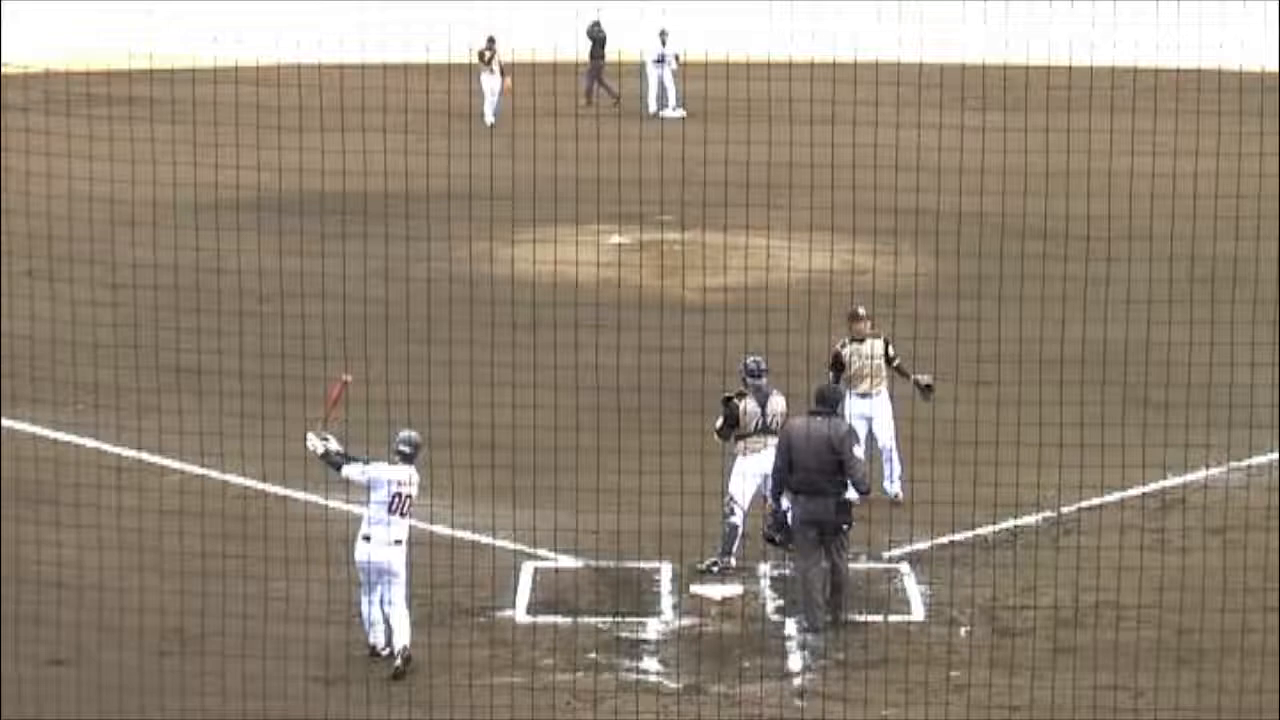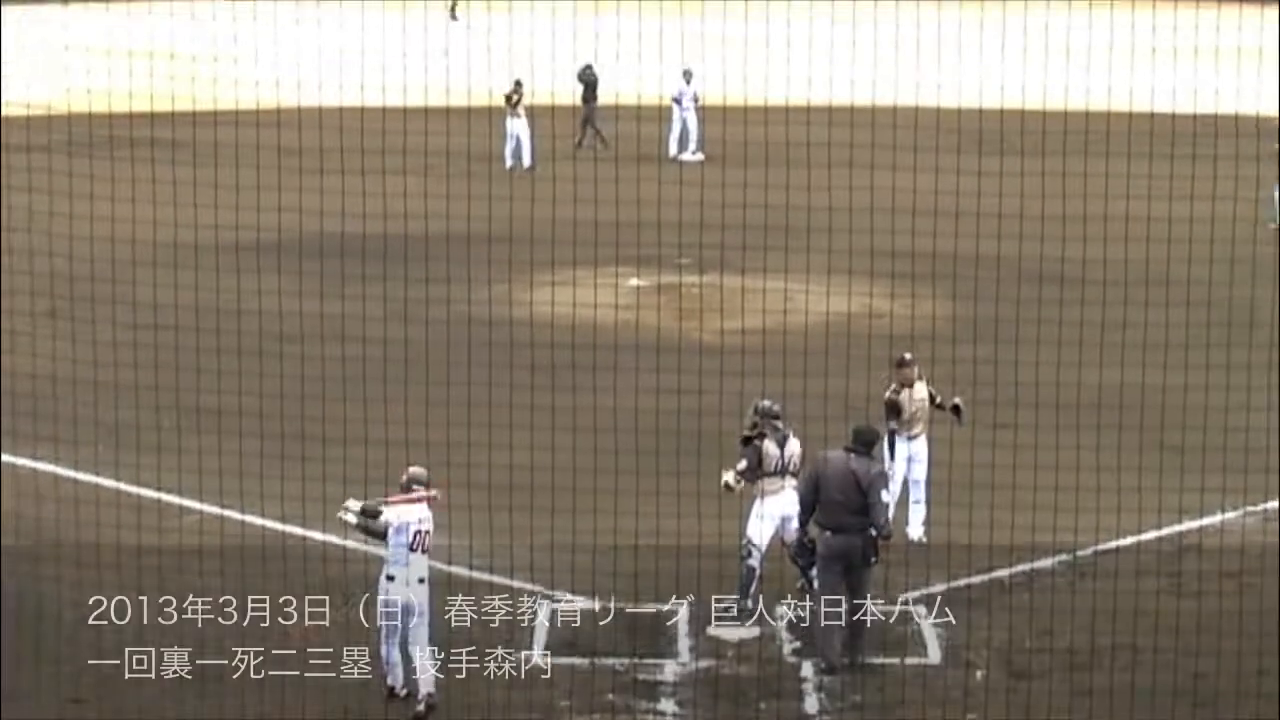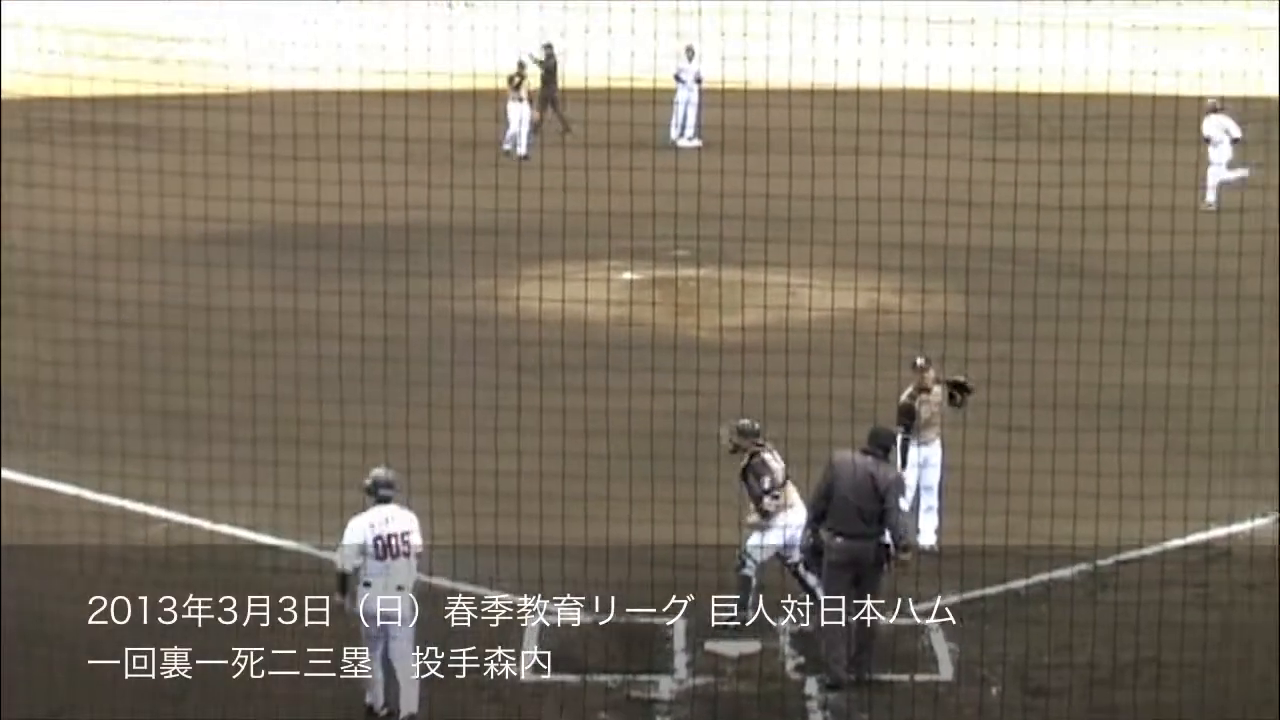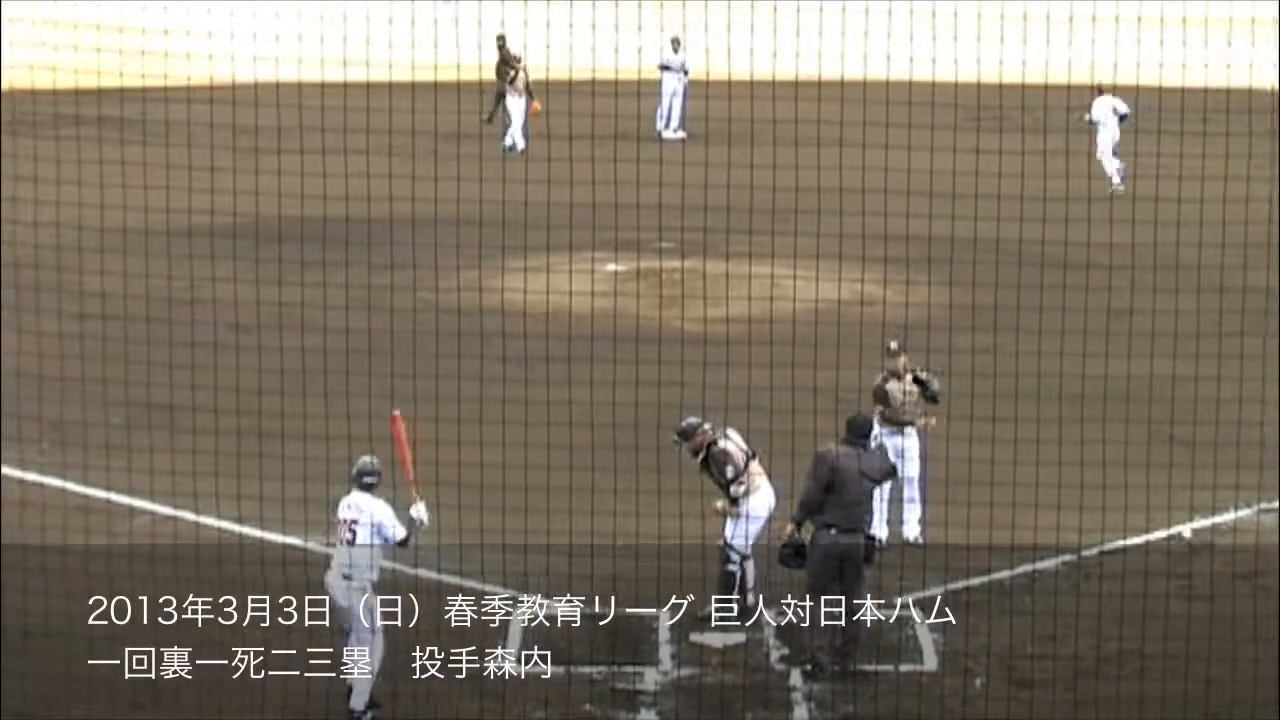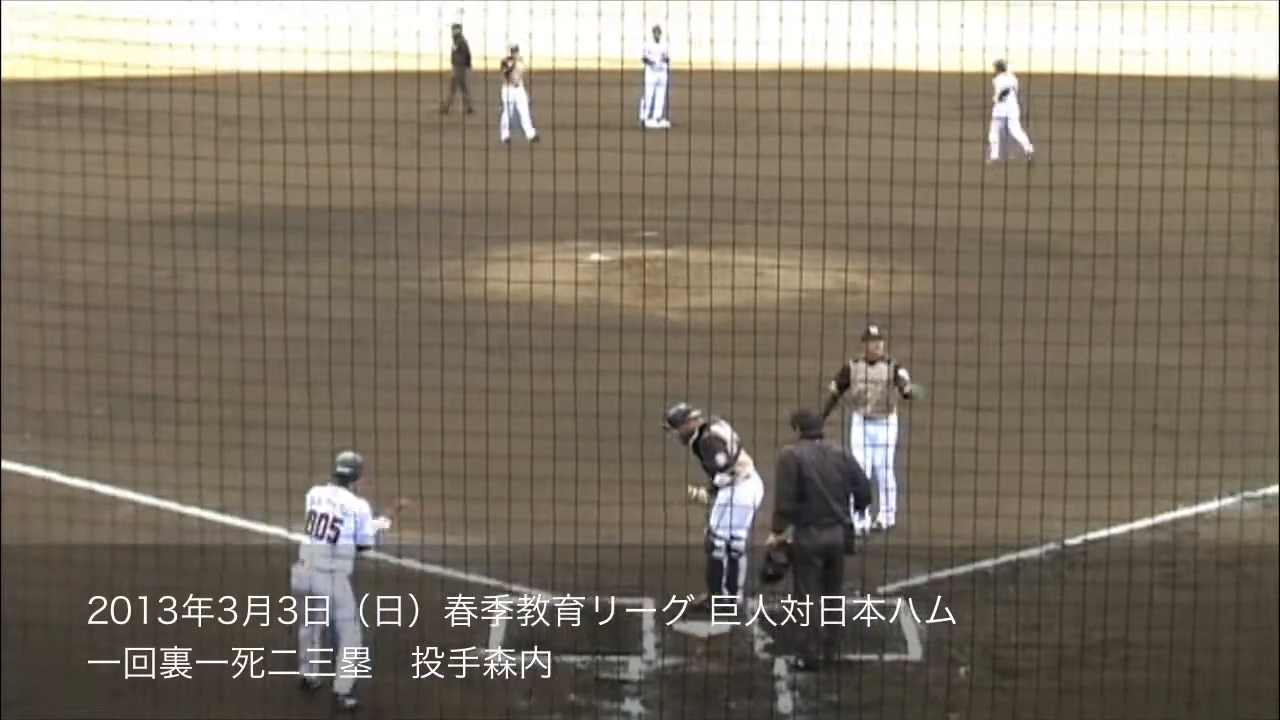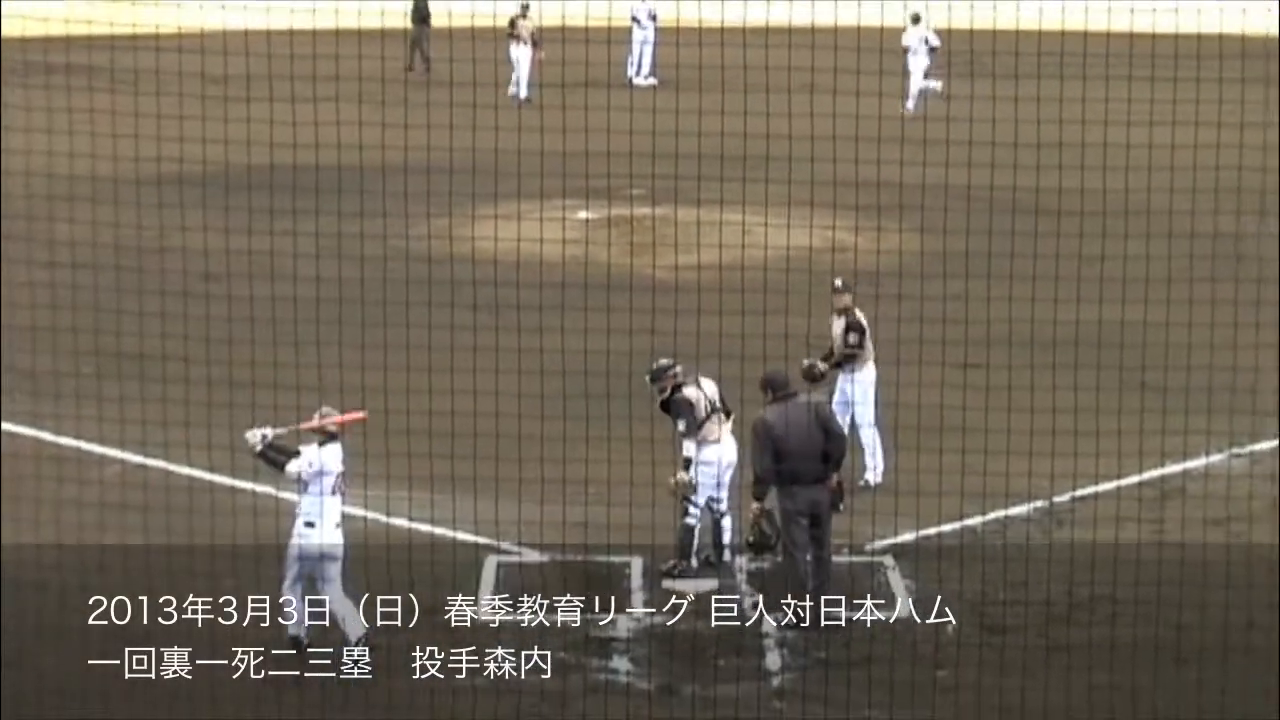
dt=0.5s
person 1, frame 1
left shoulder: (792, 427)
right shoulder: (842, 429)
left elbow: (780, 468)
right elbow: (853, 466)
left wrist: (775, 497)
right wrist: (863, 489)
left hip: (802, 503)
right hip: (834, 505)
left knee: (808, 563)
right knee: (837, 561)
left ankle: (814, 620)
right ankle: (836, 613)
person 1, frame 2
left shoulder: (824, 461)
right shoulder: (874, 470)
left elbow: (807, 498)
right elbow: (878, 507)
left wrist: (803, 523)
right wrist: (884, 532)
left hip: (829, 540)
right hip: (859, 541)
left knee: (830, 601)
right knee: (859, 599)
left ankle: (830, 659)
right ankle: (855, 653)
person 1, frame 3
left shoulder: (839, 461)
right shoulder: (890, 476)
left elbow: (819, 499)
right elbow: (893, 514)
left wrist: (813, 526)
right wrist: (902, 546)
left hip: (838, 544)
right hip: (870, 548)
left ankle: (836, 673)
right ankle: (861, 668)
person 1, frame 4
left shoulder: (828, 455)
right shoulder: (877, 463)
left elbow: (812, 494)
right elbow: (890, 472)
left wrist: (797, 522)
right wrist: (880, 449)
left hip: (826, 537)
right hip: (856, 540)
left knee: (819, 598)
right knee: (851, 601)
left ankle: (818, 661)
right ankle: (845, 660)
person 1, frame 5
left shoulder: (791, 454)
right shoulder: (841, 453)
left elbow: (785, 498)
right elbow: (863, 489)
left wrist: (777, 531)
right wrist: (857, 510)
left hip: (807, 534)
right hip: (838, 532)
left knee: (809, 595)
right knee: (833, 592)
left ankle: (811, 654)
right ankle: (829, 648)
person 1, frame 6
left shoulder: (765, 420)
right shoulder: (816, 405)
left elbow: (763, 465)
right elbow: (838, 438)
left wrist: (758, 498)
right wrist: (832, 471)
left hip: (792, 492)
right hip: (821, 487)
left knee: (795, 550)
right knee: (821, 545)
right ankle: (819, 598)
person 2, frame 1
left shoulder: (384, 471)
right shoulder: (413, 475)
left elbow: (348, 471)
left wrist: (322, 451)
right wrist: (340, 451)
left hip: (369, 547)
right hip: (396, 549)
left knee: (370, 596)
right knee: (396, 603)
left ankle: (378, 644)
right ankle: (401, 648)
person 2, frame 2
left shoulder: (404, 511)
right shoulder: (424, 513)
left elbow: (383, 517)
right elbow: (385, 530)
left wrist: (359, 508)
right wrist: (356, 520)
left hip: (393, 586)
right hip: (419, 587)
left knee: (390, 638)
right knee: (420, 642)
left ankle: (396, 685)
right ankle: (427, 692)
person 2, frame 3
left shoulder: (359, 522)
right shoulder: (408, 517)
left elbow: (344, 565)
right elbow: (416, 555)
left wrist: (341, 592)
left hip: (370, 595)
right hip: (401, 595)
left knee: (372, 651)
right knee: (403, 654)
person 2, frame 4
left shoulder: (345, 503)
right shoulder: (377, 506)
right elbow: (401, 540)
left wrist: (411, 519)
right wrist: (416, 518)
left hip: (336, 579)
right hip: (356, 584)
left knee: (354, 637)
right knee: (370, 645)
left ankle: (356, 687)
person 2, frame 5
left shoulder: (315, 493)
right shoulder: (360, 506)
right elbow: (363, 545)
right wrist: (380, 526)
left hip: (302, 572)
right hip: (333, 579)
left knee: (309, 625)
right knee: (350, 635)
left ankle: (308, 676)
right ankle: (343, 692)
person 2, frame 6
left shoulder: (323, 454)
right shoulder: (331, 451)
left elbow: (292, 470)
right elbow: (294, 454)
left wrist: (260, 448)
right wrist: (267, 440)
left hip: (308, 534)
right hip: (333, 536)
left knee: (293, 586)
right knee: (332, 592)
left ankle: (297, 636)
right ankle: (358, 636)
person 3, frame 1
left shoulder: (738, 402)
right shoulder: (779, 398)
left elbow: (722, 433)
right elbow: (783, 429)
left wrist: (728, 415)
left hip: (749, 460)
right hip: (773, 456)
left knee: (734, 508)
left ankle: (725, 558)
person 3, frame 2
left shoulder: (758, 443)
right shoulder: (793, 441)
left elbow: (742, 472)
right elbow: (795, 471)
left wrist: (728, 479)
left hip: (768, 502)
right hip: (791, 498)
left knee: (752, 551)
right knee: (798, 544)
left ankle: (745, 601)
right ankle: (814, 581)
person 3, frame 3
left shoulder: (757, 462)
right shoulder: (763, 451)
left elbow: (772, 495)
left wrist: (760, 518)
right wrist: (760, 511)
left hip: (780, 518)
right hip: (796, 511)
left knee: (747, 562)
right knee: (793, 558)
left ankle: (743, 614)
right ankle: (818, 595)
person 3, frame 4
left shoulder: (716, 452)
right shoulder: (726, 433)
left elbow: (737, 481)
right elbow: (753, 456)
left wrist: (729, 505)
left hip: (751, 501)
right hip: (764, 492)
left knee: (730, 553)
right knee: (744, 549)
left ankle: (726, 607)
right ankle: (747, 600)
person 3, frame 5
left shoulder: (708, 438)
right shoulder: (714, 425)
left elbow: (726, 469)
left wrist: (707, 493)
right wrist: (712, 490)
left hip: (736, 490)
right hip: (751, 485)
left knee: (715, 540)
right knee: (737, 543)
left ankle: (717, 595)
right ankle: (734, 595)
person 3, frame 6
left shoulder: (680, 398)
right shoulder: (705, 382)
left elbow: (688, 435)
right elbow: (727, 413)
left wrist: (684, 469)
left hip: (708, 453)
right hip: (727, 446)
left knee: (692, 508)
right knee: (719, 503)
left ankle: (686, 563)
right ankle: (722, 554)
person 4, frame 1
left shoulder: (881, 340)
right shoulder: (842, 349)
left elbow: (895, 362)
right elbow: (833, 380)
left wrist: (914, 378)
left hip: (880, 399)
right hip: (855, 401)
left knee: (888, 444)
right knee: (854, 447)
left ankle: (893, 485)
person 4, frame 2
left shoulder: (922, 382)
right shoulder: (893, 396)
left elbow: (934, 400)
right elbow: (891, 429)
left wrist: (949, 406)
right wrist: (891, 459)
left hip: (919, 441)
right hip: (899, 442)
left knee: (919, 487)
right knee: (892, 486)
left ankle: (916, 531)
person 4, frame 3
left shoulder: (942, 386)
right shoulder: (908, 400)
left elbow: (959, 403)
right elbow: (905, 437)
left wrist: (963, 392)
right wrist: (903, 468)
left hip: (934, 445)
right hip: (911, 446)
left knee: (931, 491)
right knee: (905, 492)
left ankle: (927, 538)
person 4, frame 4
left shoulder: (916, 375)
right shoulder: (881, 385)
left elbow: (934, 399)
right elbow: (887, 416)
left wrist: (930, 387)
right wrist: (916, 422)
left hip: (909, 434)
right hip: (885, 434)
left knee: (911, 482)
right knee: (883, 483)
left ankle: (911, 531)
right ankle: (878, 532)
person 4, frame 5
left shoulder: (892, 365)
right shoulder: (851, 366)
left elbow: (903, 387)
right elbow: (835, 393)
left wrist: (909, 390)
right wrist: (821, 419)
left hip: (885, 422)
right hip: (860, 422)
left knee: (883, 469)
right knee: (860, 470)
left ankle: (886, 516)
right ankle: (860, 521)
person 4, frame 6
left shoulder: (854, 320)
right shoulder: (836, 317)
left elbow: (850, 354)
left wrist: (825, 367)
right wrist: (819, 363)
left hip: (861, 374)
right hip: (845, 374)
left knee: (865, 424)
right knee: (837, 420)
left ankle: (874, 473)
